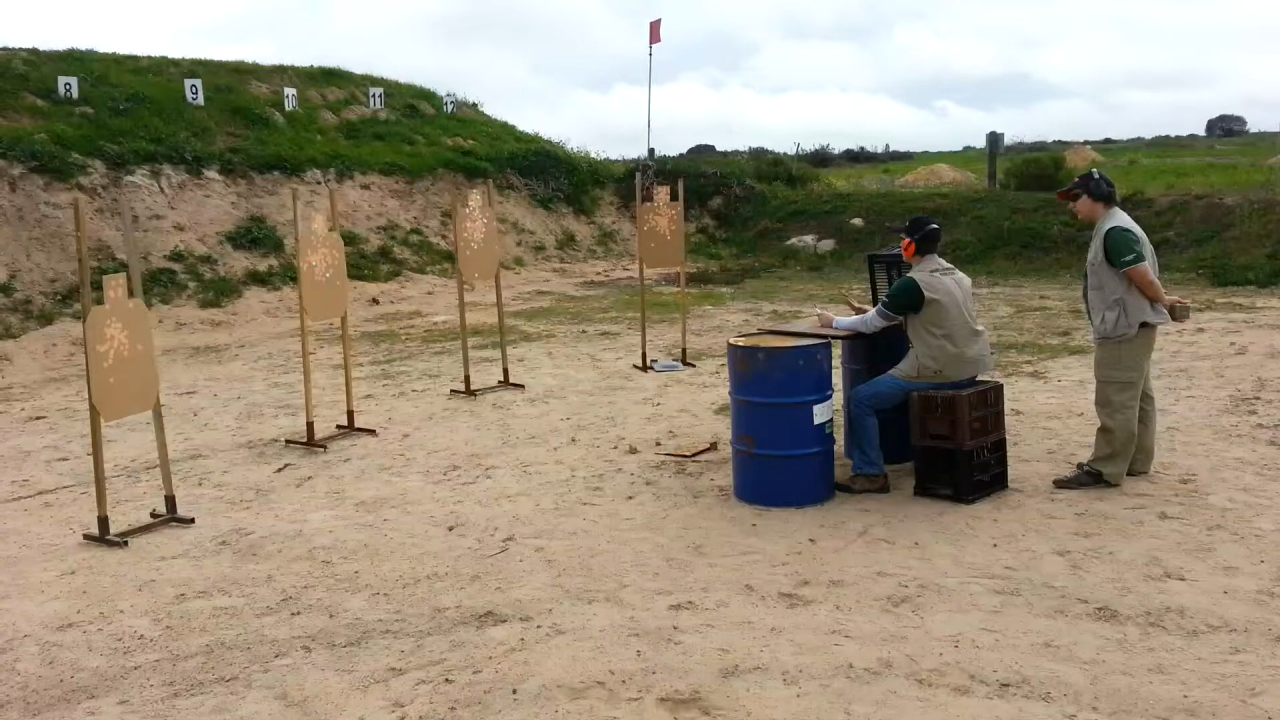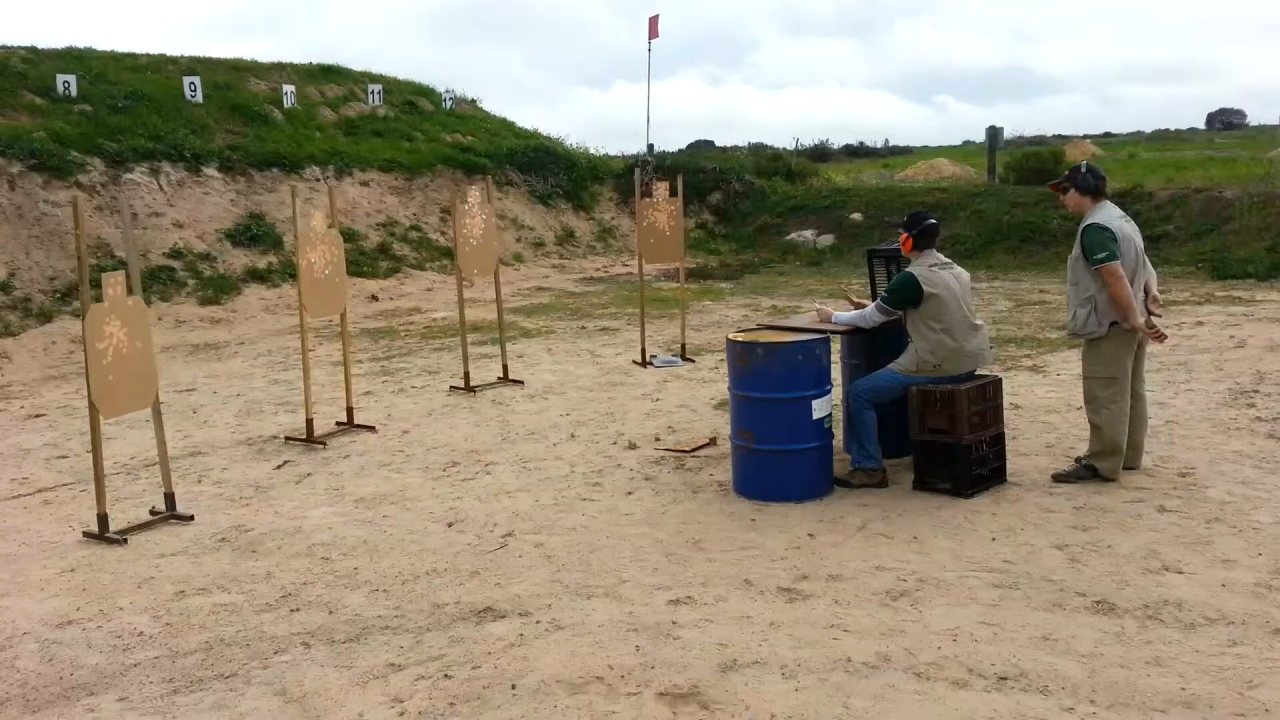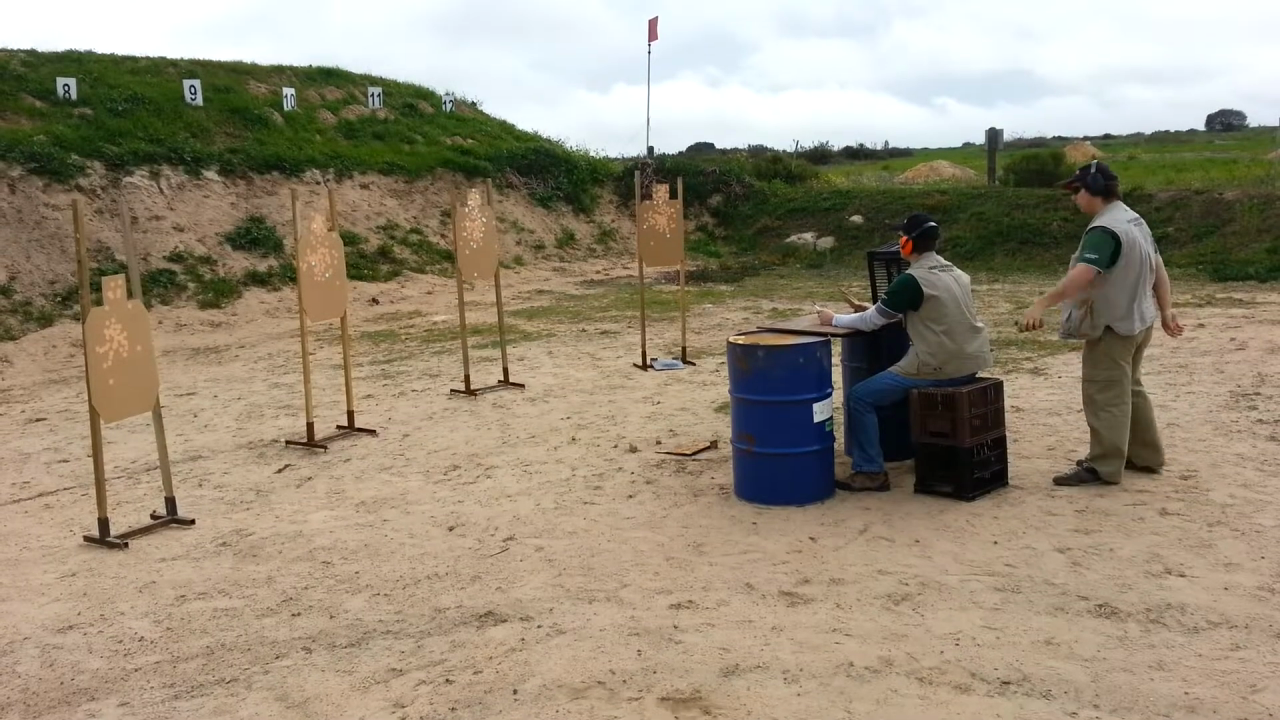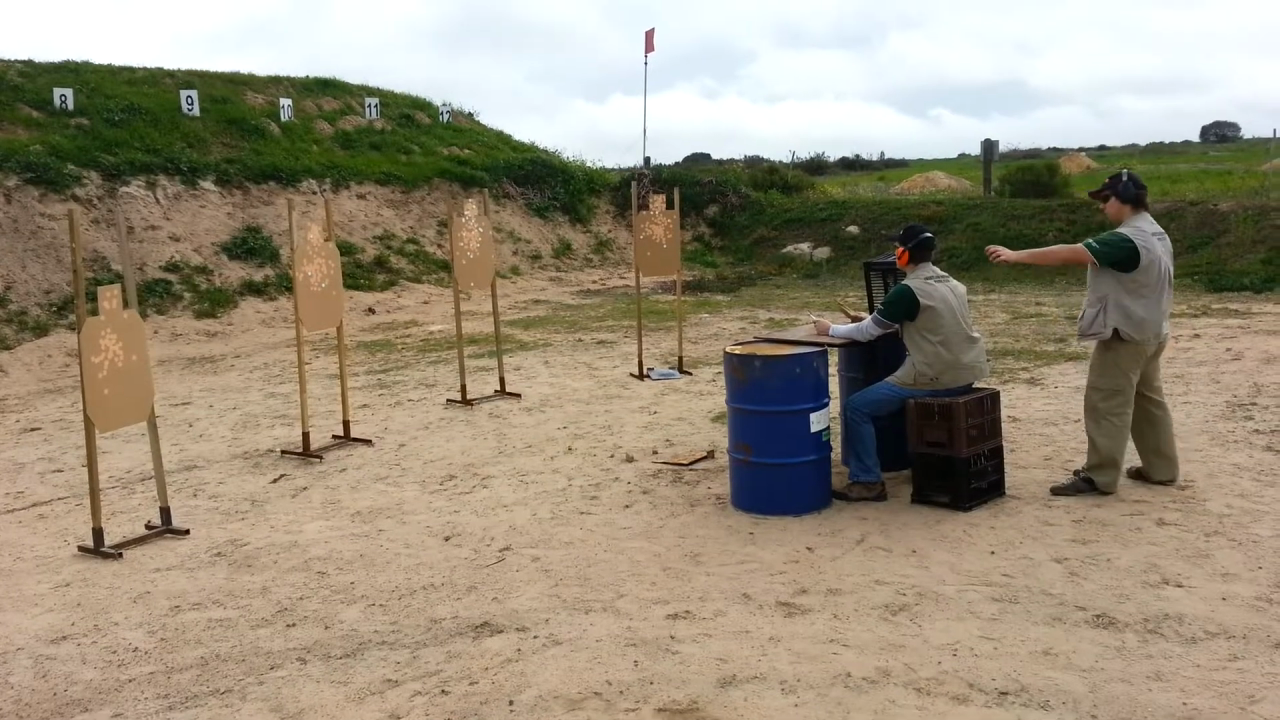
dt=0.3s
person 1, frame 1
left shoulder: (1115, 232)
right shoulder: (1111, 228)
left elbow: (1143, 277)
right elbow: (1141, 277)
left wrist: (1163, 300)
right wrist: (1163, 300)
left hip: (1125, 327)
right hip: (1127, 326)
left knee: (1116, 400)
right knee: (1136, 395)
left ankle: (1105, 469)
right ankle: (1136, 461)
person 1, frame 2
left shoulder: (1095, 228)
right shoulder: (1119, 218)
left elbow: (1115, 278)
right elbow: (1143, 266)
left wrist: (1134, 319)
right wrist: (1152, 295)
left hip: (1113, 323)
right hip: (1130, 320)
left knee: (1105, 394)
right knee: (1130, 390)
left ankle: (1102, 464)
right ankle: (1128, 455)
person 1, frame 3
left shoulder: (1105, 230)
right shoulder: (1134, 221)
left elbow: (1083, 275)
right elbow: (1158, 269)
left wrist: (1041, 305)
right wrist: (1165, 311)
left hip: (1111, 325)
right hip: (1137, 322)
left knee: (1105, 397)
right knee: (1128, 389)
left ankle: (1103, 467)
right ankle: (1146, 455)
person 1, frame 4
left shoulder: (1125, 240)
right shoulder: (1156, 234)
left elbow: (1070, 254)
left wrist: (1016, 255)
left hip: (1125, 335)
right hip: (1151, 332)
left knee: (1107, 406)
right knee: (1148, 401)
left ankle: (1098, 477)
right ankle: (1162, 467)
person 2, frame 1
left shoulder: (912, 283)
right shoulder: (956, 276)
left elbow: (871, 325)
left wrist: (834, 321)
right wrist: (876, 312)
left hip: (939, 371)
right hip: (969, 367)
left knee: (860, 399)
left ankle: (870, 474)
person 2, frame 2
left shoulder: (911, 278)
right shoulder: (955, 270)
left elbow: (871, 320)
left wrist: (834, 316)
right wrist: (877, 307)
left hip: (937, 365)
right hip: (968, 361)
left knee: (858, 394)
left ankle: (869, 469)
person 2, frame 3
left shoulder: (911, 280)
right shoulder: (955, 273)
left elbow: (871, 323)
left wrist: (834, 319)
right wrist: (877, 310)
left hip: (938, 368)
right hip: (969, 364)
left knee: (859, 397)
left ankle: (871, 472)
person 2, frame 4
left shoulder: (907, 291)
right shoulder: (951, 284)
left elbow: (868, 333)
left wrist: (831, 329)
right wrist: (874, 320)
left hip: (934, 378)
right hip: (966, 374)
left knee: (856, 407)
left ankle: (868, 482)
